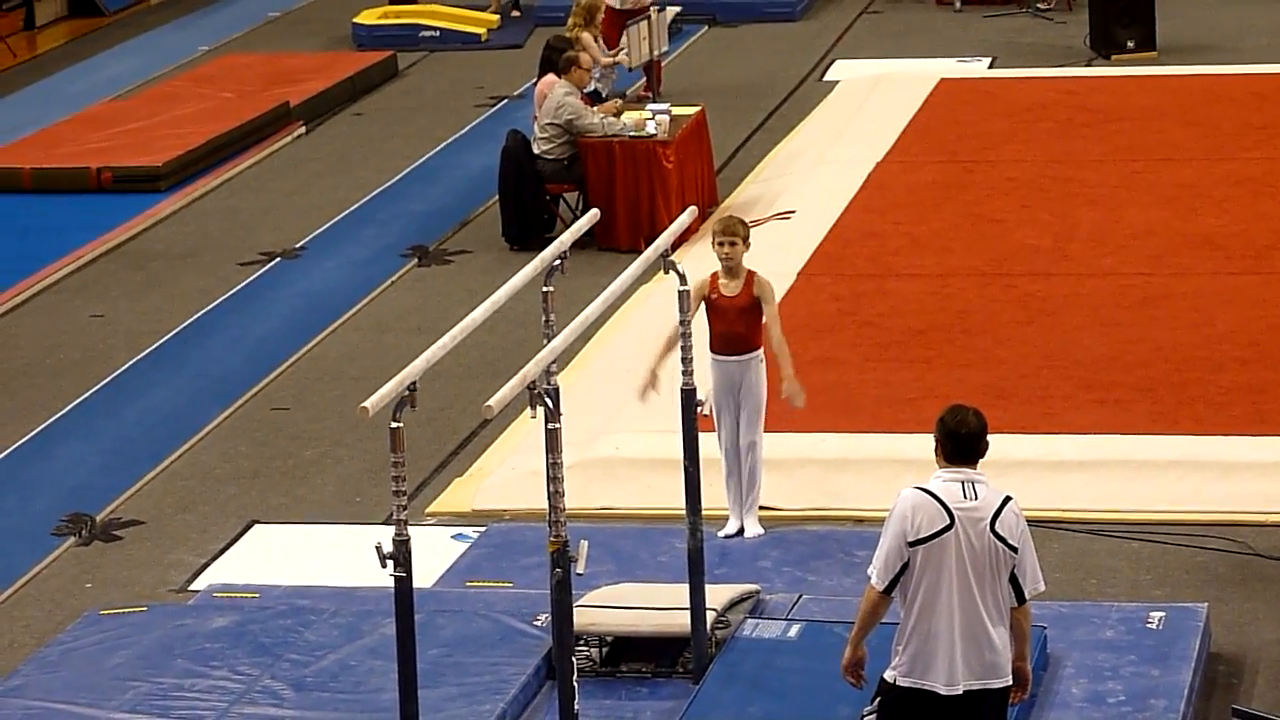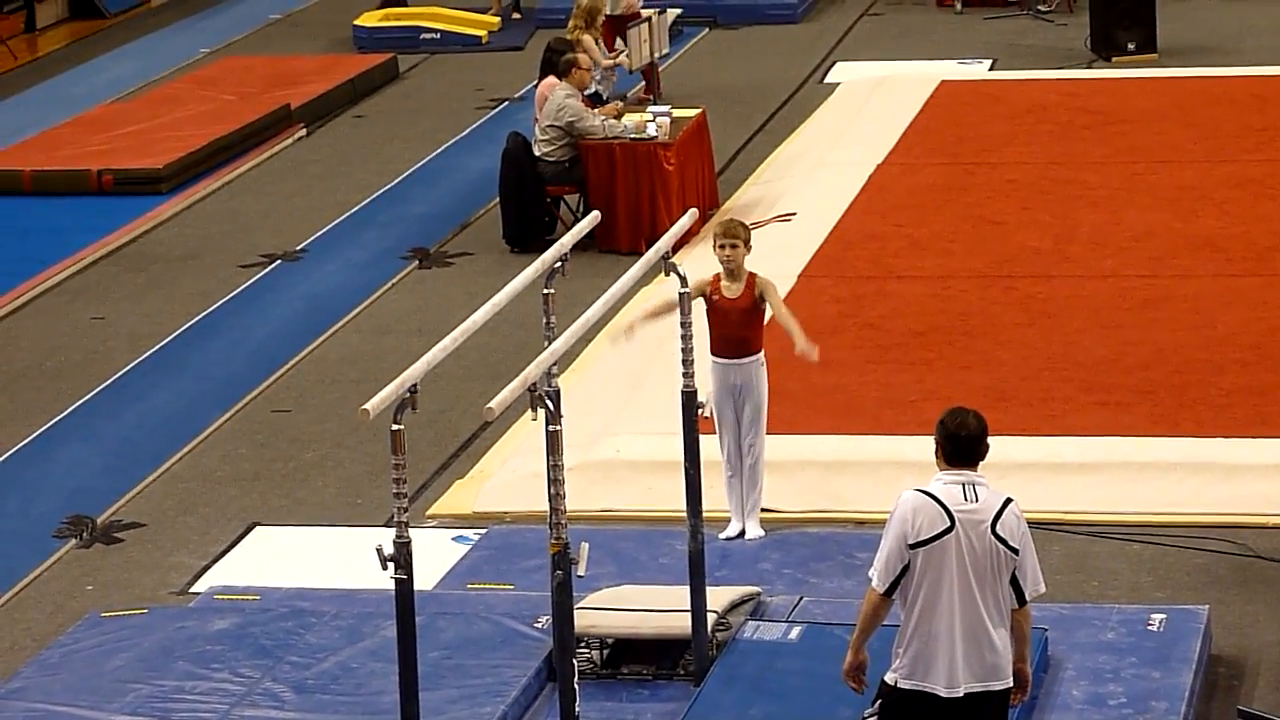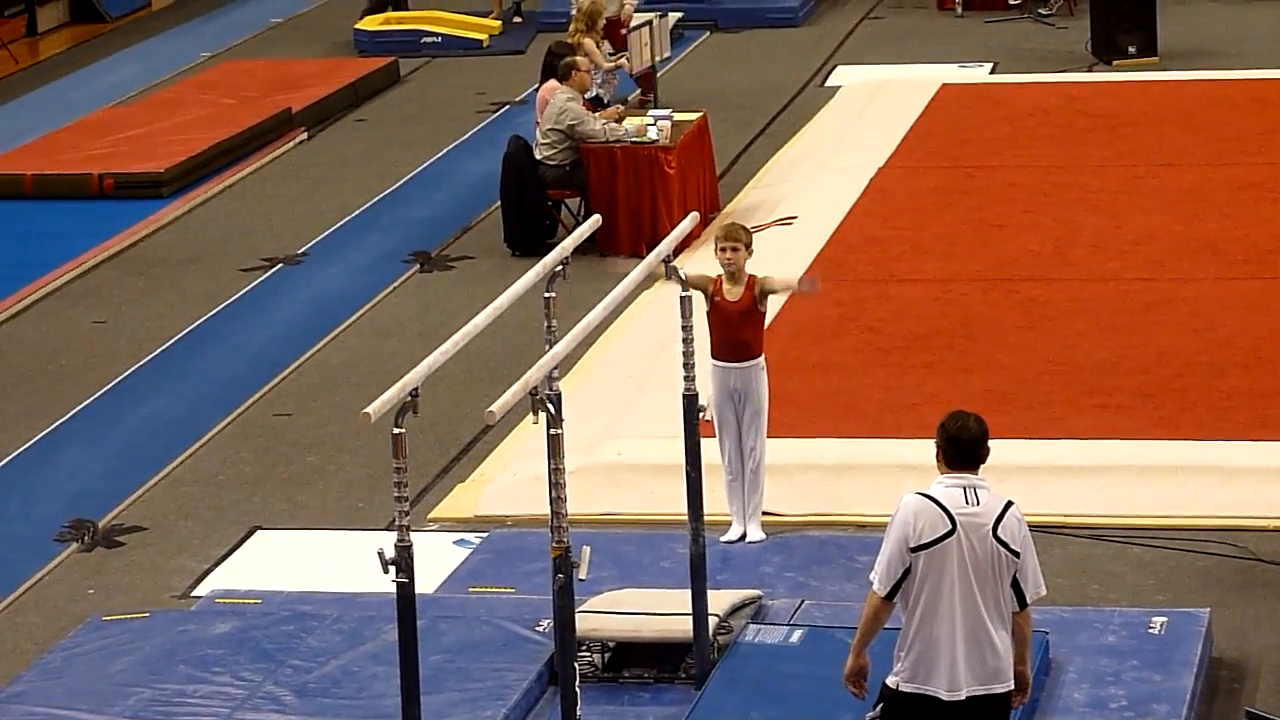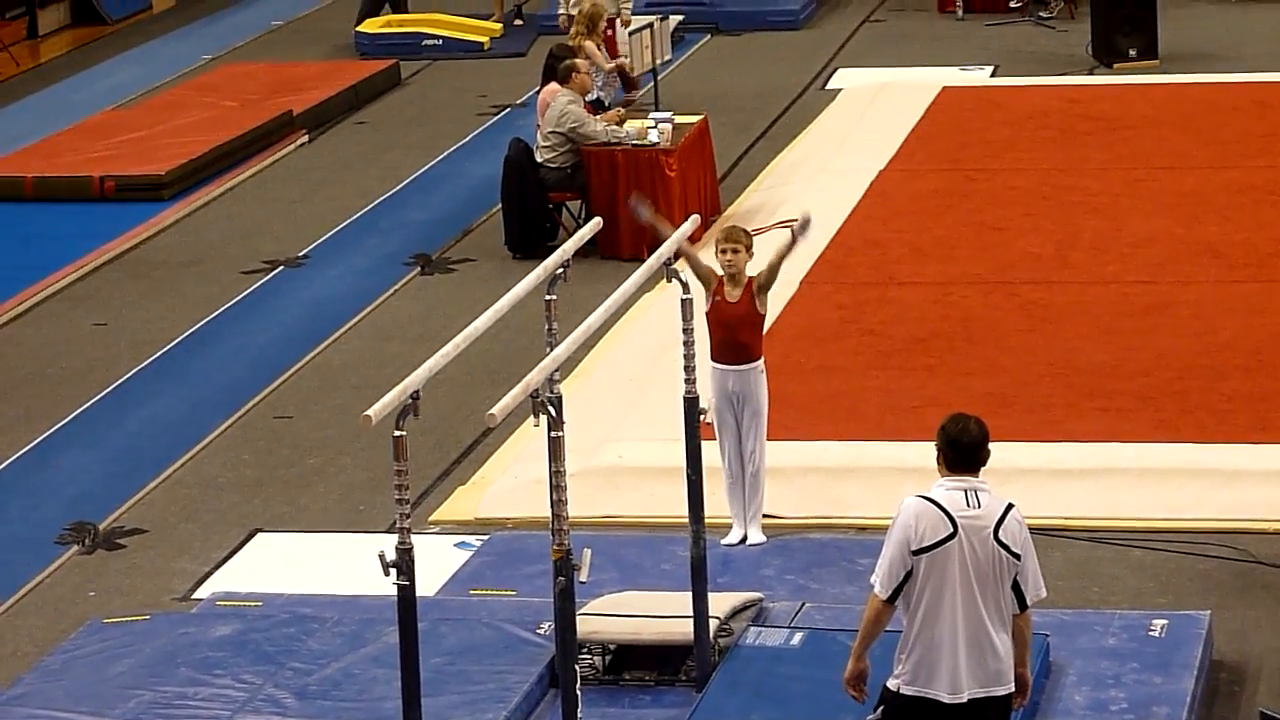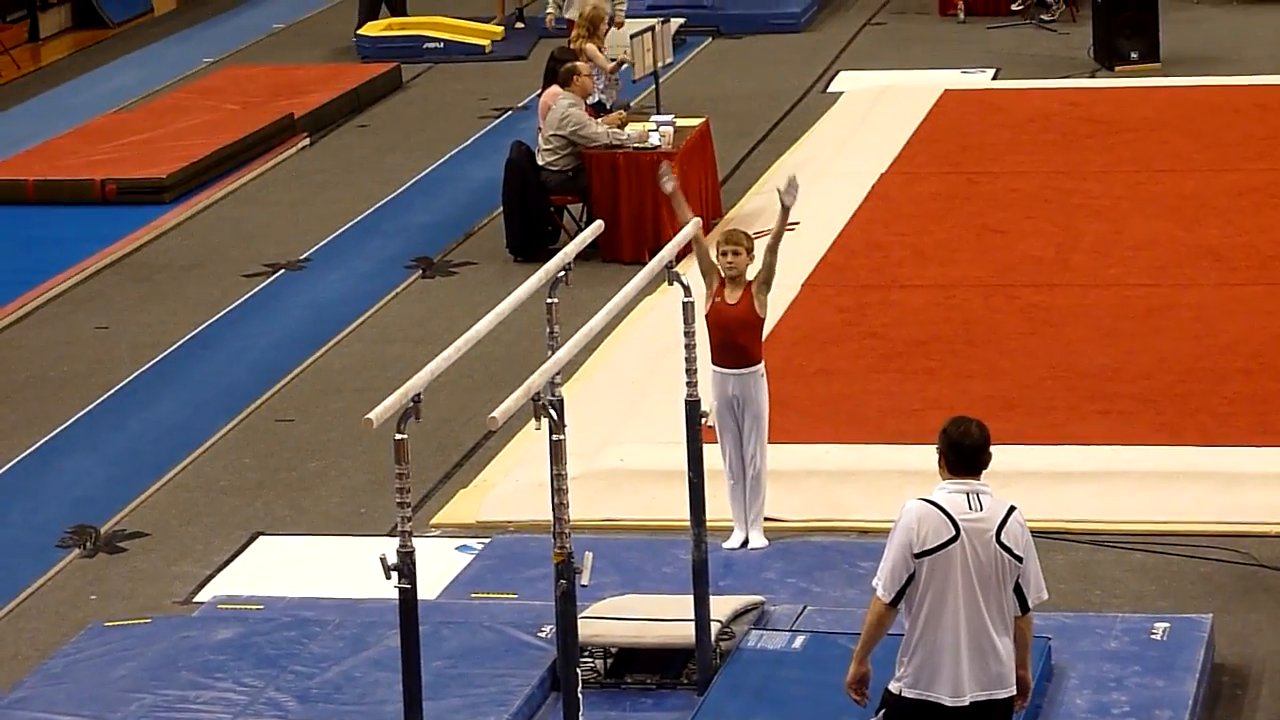
dt=0.1s
person 1, frame 1
left shoulder: (759, 285)
right shoulder: (705, 286)
left elbow: (774, 331)
right elbow: (680, 326)
left wrist: (788, 375)
right wrist: (656, 367)
left hip: (751, 366)
right hip: (720, 367)
left knee: (750, 442)
right knee: (727, 444)
left ankle: (750, 514)
right ankle: (735, 514)
person 1, frame 2
left shoulder: (759, 284)
right shoulder: (708, 285)
left elbow: (781, 311)
right elbow: (673, 302)
left wrist: (800, 339)
right wrist: (639, 320)
left hip: (752, 369)
right hip: (721, 370)
left knee: (752, 445)
right knee: (728, 447)
left ankle: (751, 516)
right ankle: (735, 515)
person 1, frame 3
left shoulder: (759, 286)
right shoulder: (709, 286)
left elbow: (782, 284)
left wrist: (800, 284)
left hip: (752, 372)
right hip: (720, 373)
left knee: (753, 449)
right knee: (730, 451)
left ankle: (753, 520)
right ankle: (737, 520)
person 1, frame 4
left shoulder: (758, 288)
right shoulder: (711, 285)
left elbow: (775, 261)
right elbow: (685, 250)
left wrist: (793, 240)
right wrist: (653, 221)
left hip: (751, 376)
right hip: (719, 376)
left knee: (753, 451)
right knee: (729, 453)
left ankle: (754, 523)
right ankle: (737, 521)
person 1, frame 5
left shoulder: (759, 291)
right shoulder: (711, 285)
left elbow: (773, 246)
right elbow: (694, 236)
left wrist: (785, 210)
right wrist: (674, 193)
left hip: (751, 380)
right hip: (720, 380)
left knee: (754, 456)
right knee: (731, 457)
left ankle: (755, 525)
right ankle: (739, 524)
person 2, frame 1
left shoulder: (912, 504)
right shoulder: (1007, 511)
left elbow: (881, 590)
right elbow: (1019, 600)
left wrist: (855, 645)
right wrist: (1020, 659)
left hip: (919, 670)
right hip: (988, 672)
person 2, frame 2
left shoulder: (913, 506)
right shoulder: (1008, 513)
left elbow: (882, 592)
right elbow: (1020, 602)
left wrist: (856, 649)
right wrist: (1020, 661)
left hip: (920, 673)
right hip: (989, 675)
person 2, frame 3
left shoulder: (914, 509)
right shoulder: (1009, 516)
left elbow: (883, 596)
right elbow: (1021, 605)
left wrist: (857, 653)
right wrist: (1021, 664)
left hip: (921, 676)
right hip: (990, 678)
person 2, frame 4
left shoulder: (915, 512)
right shoulder: (1010, 518)
left elbow: (884, 599)
right elbow: (1021, 607)
left wrist: (857, 656)
right wrist: (1021, 666)
left hip: (922, 680)
right hip: (991, 681)
person 2, frame 5
left shoulder: (917, 515)
right shoulder: (1012, 521)
left elbow: (887, 602)
right elbow: (1023, 610)
left wrist: (859, 660)
right wrist: (1022, 668)
left hip: (924, 683)
right hip: (993, 684)
